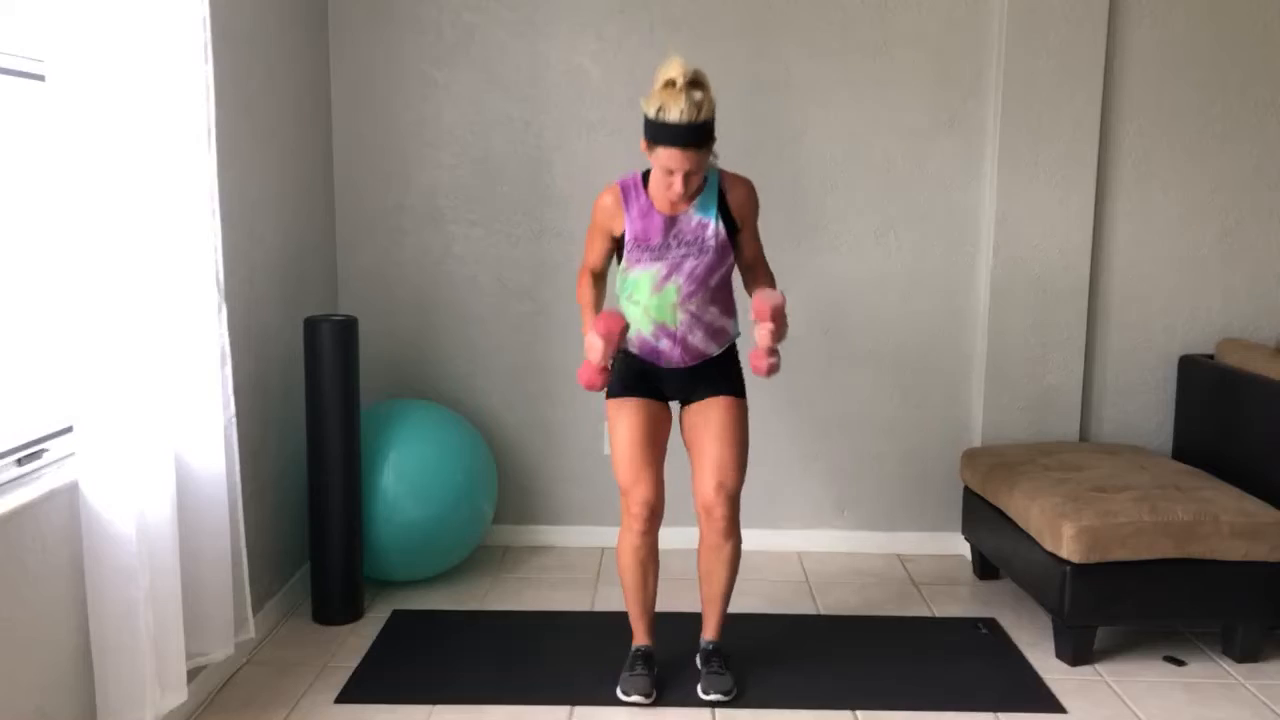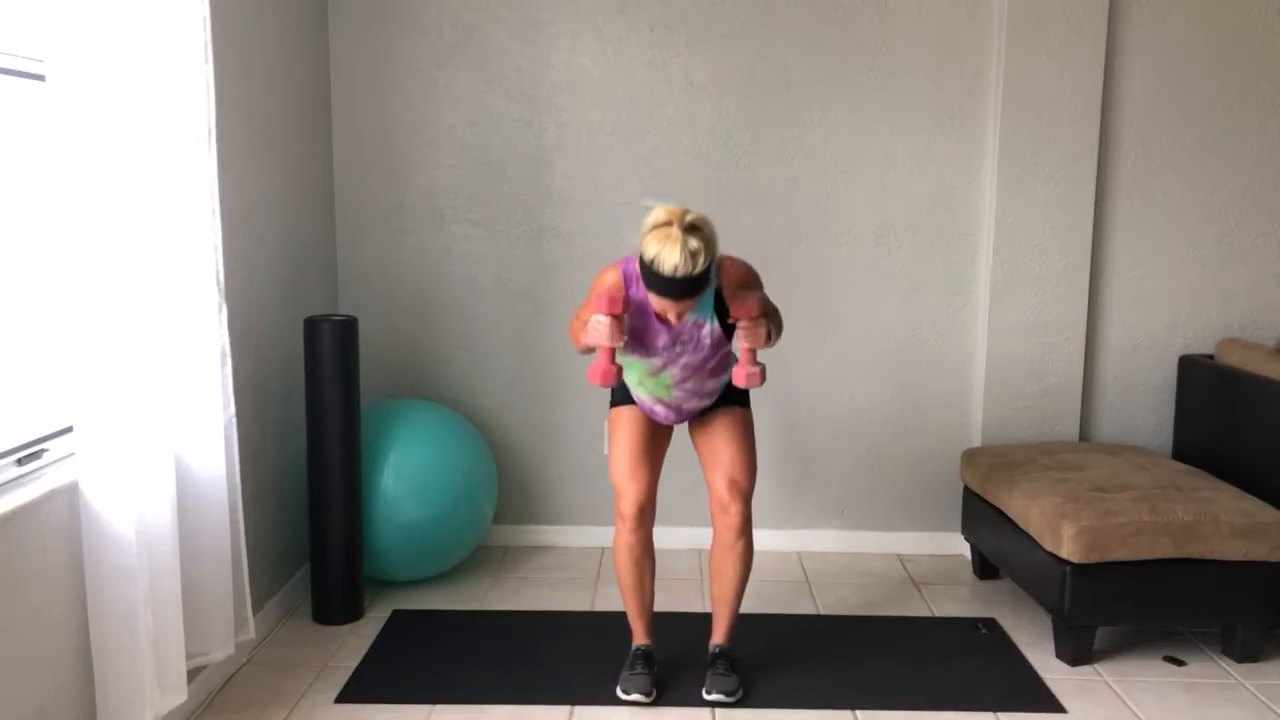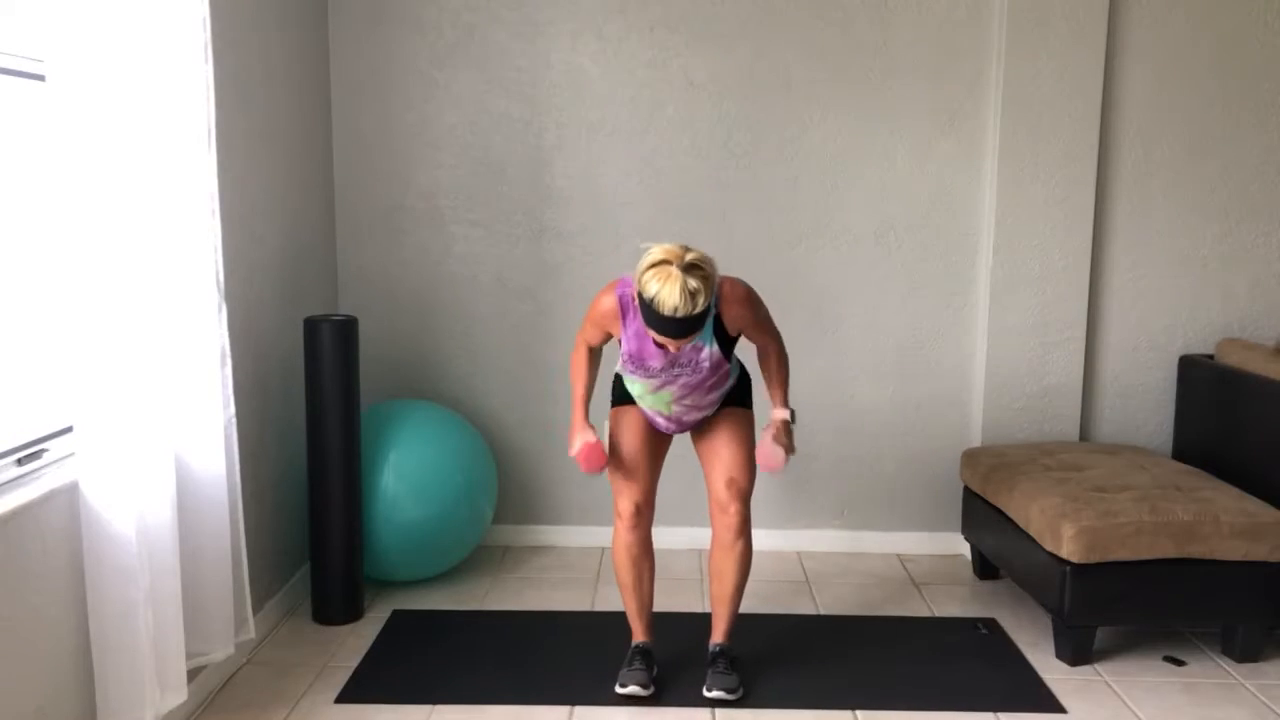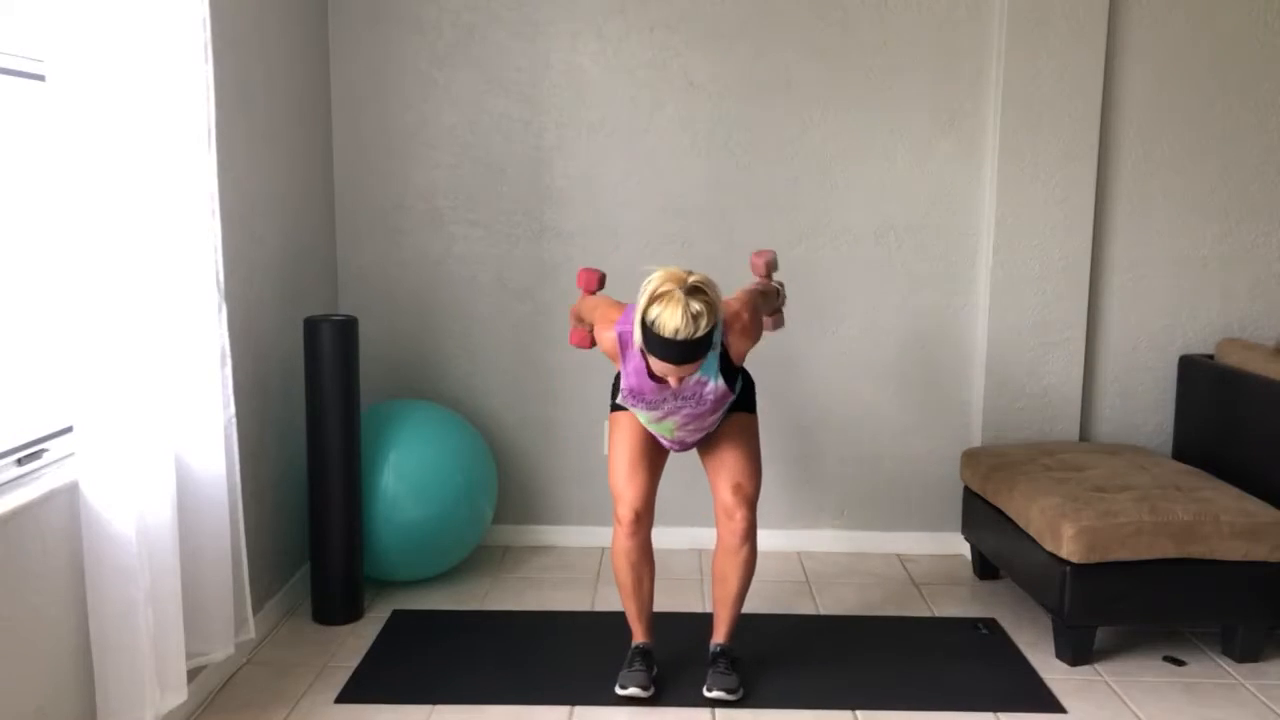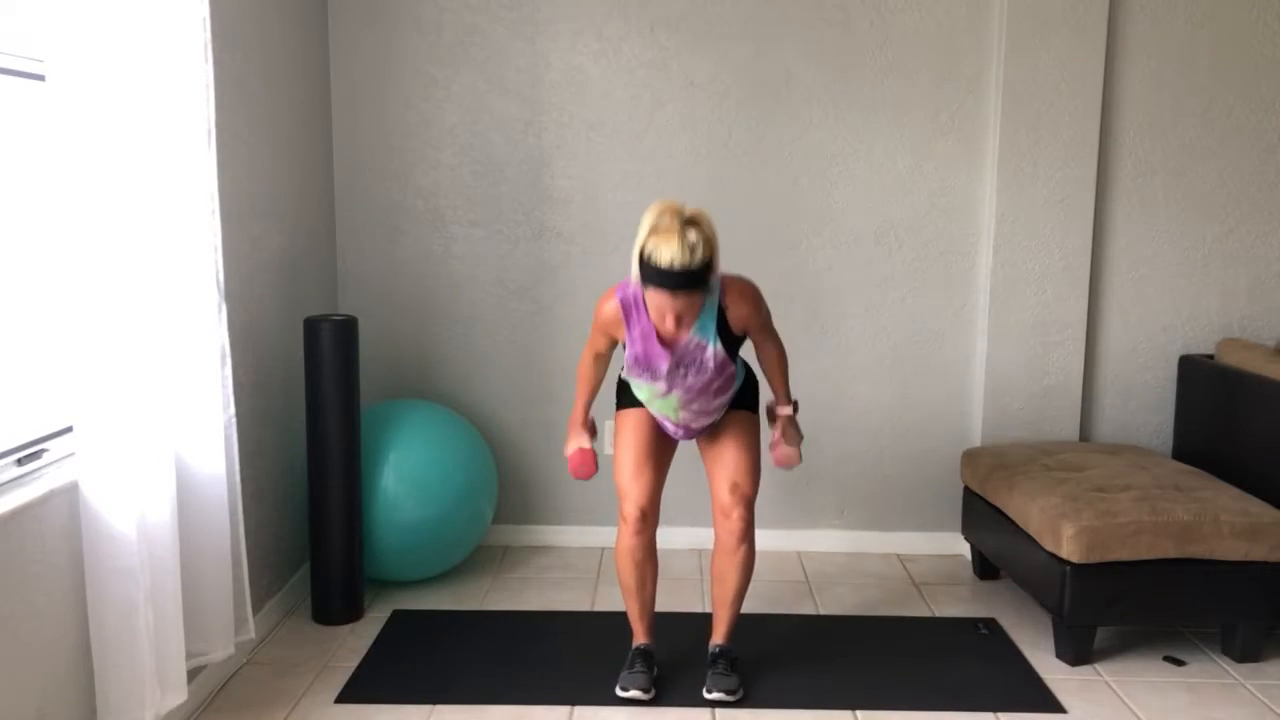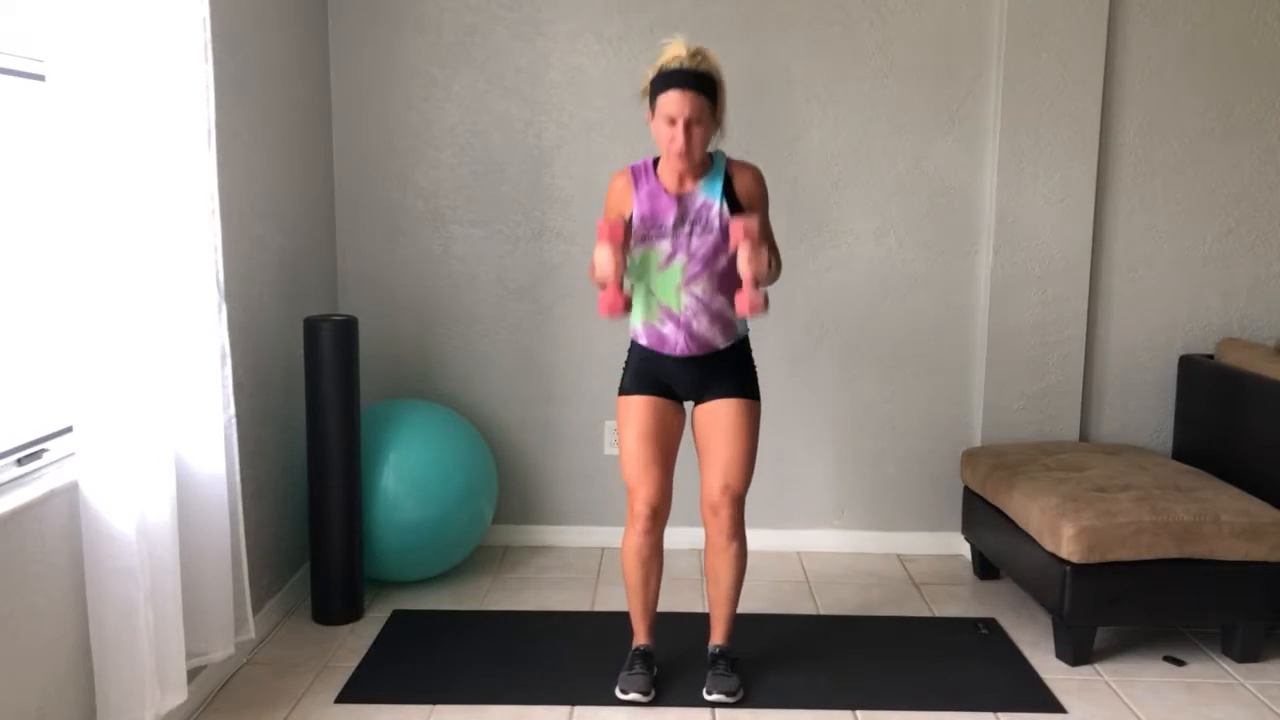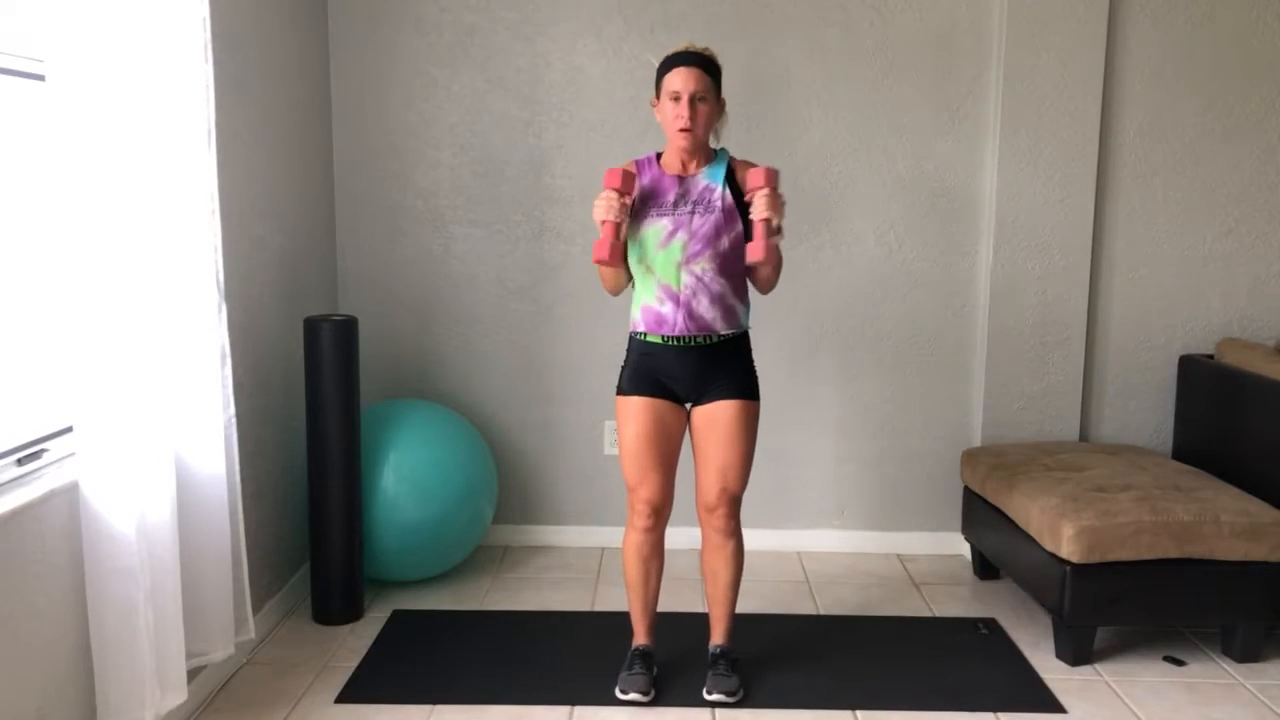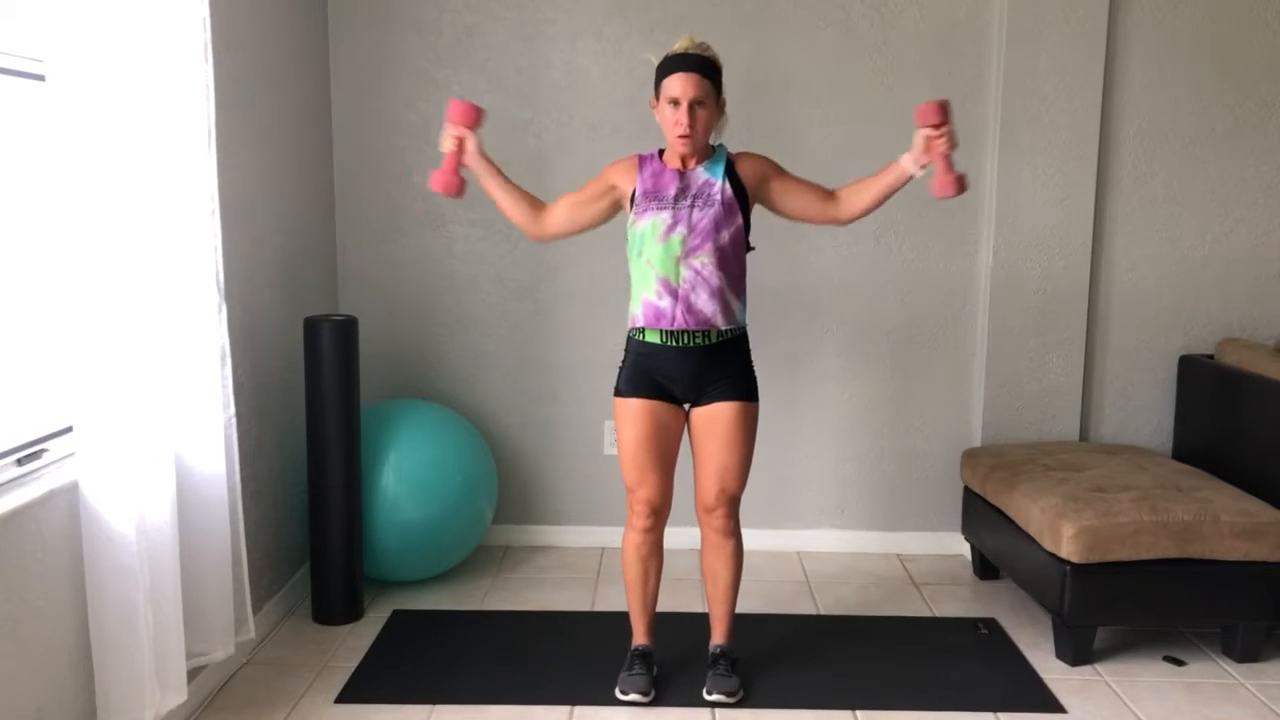
dt=0.4s
person 1, frame 1
left shoulder: (735, 195)
right shoulder: (616, 202)
left elbow: (753, 265)
right elbow: (591, 271)
right wrist: (591, 329)
left hip: (712, 366)
right hip: (637, 366)
left knee: (719, 506)
right knee: (640, 508)
left ankle: (710, 645)
right ankle: (641, 648)
person 1, frame 2
left shoulder: (736, 278)
right shoulder: (615, 282)
left elbow: (772, 317)
right elbow: (578, 329)
left wrist: (764, 333)
right wrist: (594, 334)
left hip: (717, 396)
right hip: (640, 394)
left knee: (733, 506)
right knee: (633, 509)
left ankle: (720, 648)
right ankle: (641, 647)
person 1, frame 3
left shoulder: (735, 300)
right shoulder: (613, 302)
left elbow: (769, 341)
right elbow: (586, 345)
left wrist: (779, 411)
right wrist: (579, 418)
left hip: (721, 402)
right hip: (640, 400)
left knee: (732, 509)
right knee: (630, 510)
left ankle: (720, 647)
right ankle: (640, 645)
person 1, frame 4
left shoulder: (738, 325)
right shoulder: (614, 331)
left elbow: (766, 294)
right elbow: (582, 309)
left wrist: (774, 297)
right wrist: (581, 313)
left hip: (725, 408)
right hip: (639, 410)
left knee: (739, 516)
right knee: (630, 516)
left ankle: (721, 647)
right ankle: (640, 646)
person 1, frame 5
left shoulder: (738, 299)
right shoulder: (615, 307)
left elbow: (768, 344)
right elbow: (594, 355)
left wrist: (785, 409)
right wrist: (579, 421)
left hip: (727, 405)
right hip: (646, 403)
left knee: (736, 515)
right knee: (636, 515)
left ankle: (721, 648)
right ankle: (641, 647)
person 1, frame 6
left shoulder: (742, 180)
right shoulder: (627, 185)
left elbow: (770, 265)
right elbow: (605, 267)
left wrist: (761, 262)
right wrist: (604, 267)
left hip: (726, 364)
right hip: (650, 364)
left knee: (724, 509)
right knee: (645, 510)
left ankle: (719, 647)
right ankle: (642, 646)
person 1, frame 7
left shoulder: (743, 177)
right shoulder: (633, 178)
left elbow: (766, 283)
right elbow: (613, 284)
left wrist: (770, 233)
right wrist: (604, 229)
left hip: (724, 361)
right hip: (649, 360)
left knee: (720, 510)
right knee: (646, 509)
left ankle: (720, 648)
right ankle: (641, 646)
person 1, frame 8
left shoulder: (746, 172)
right shoulder: (629, 175)
left elbow: (835, 209)
right elbow: (540, 224)
left wrist: (908, 165)
right wrist: (476, 162)
left hip: (722, 362)
right hip: (648, 360)
left knee: (719, 511)
right knee: (644, 510)
left ankle: (720, 649)
right ankle: (640, 648)
